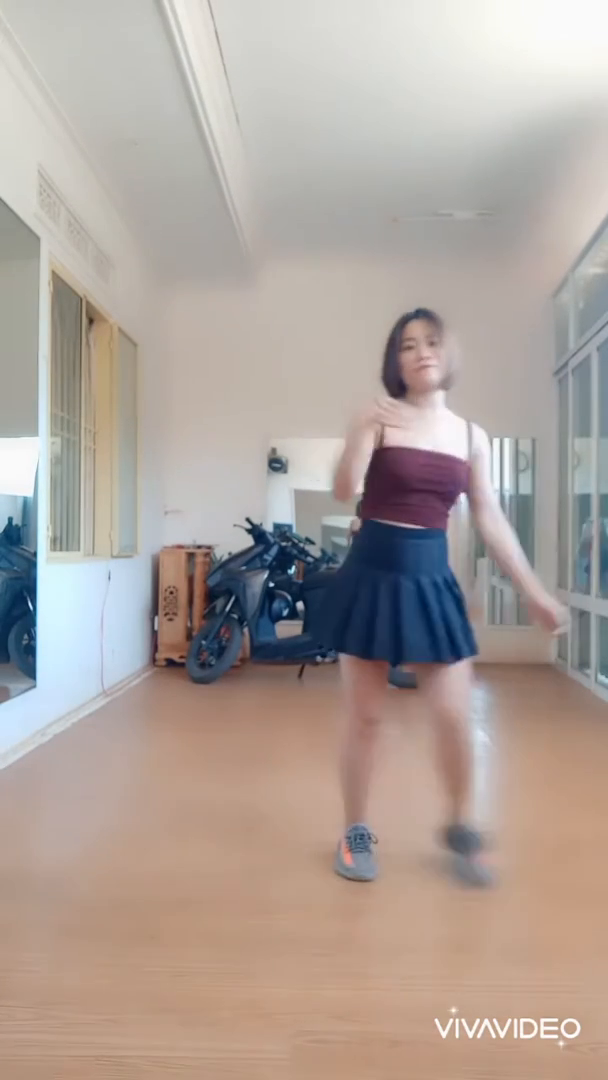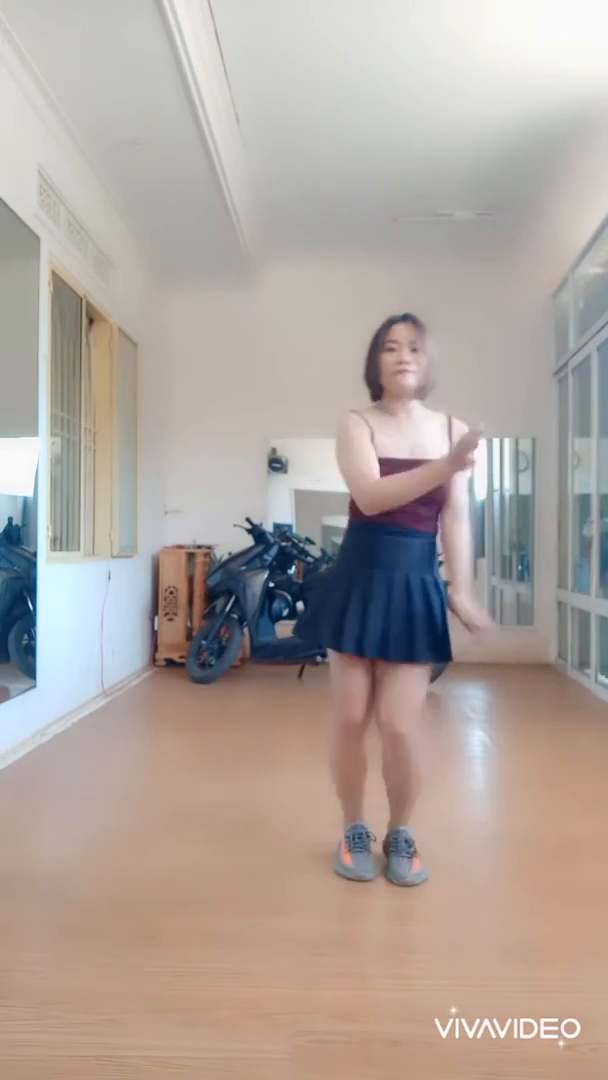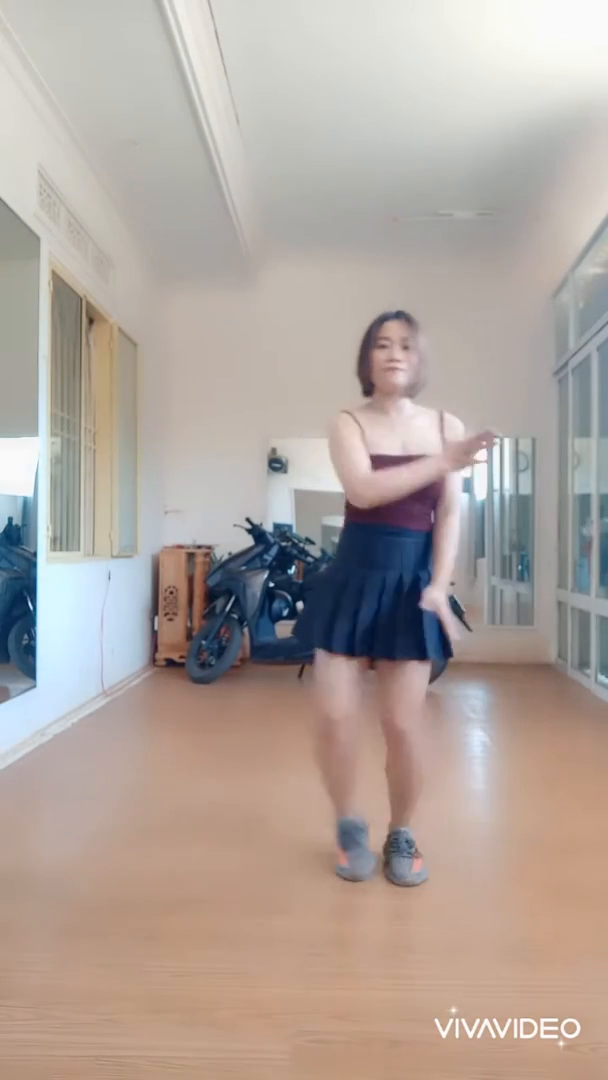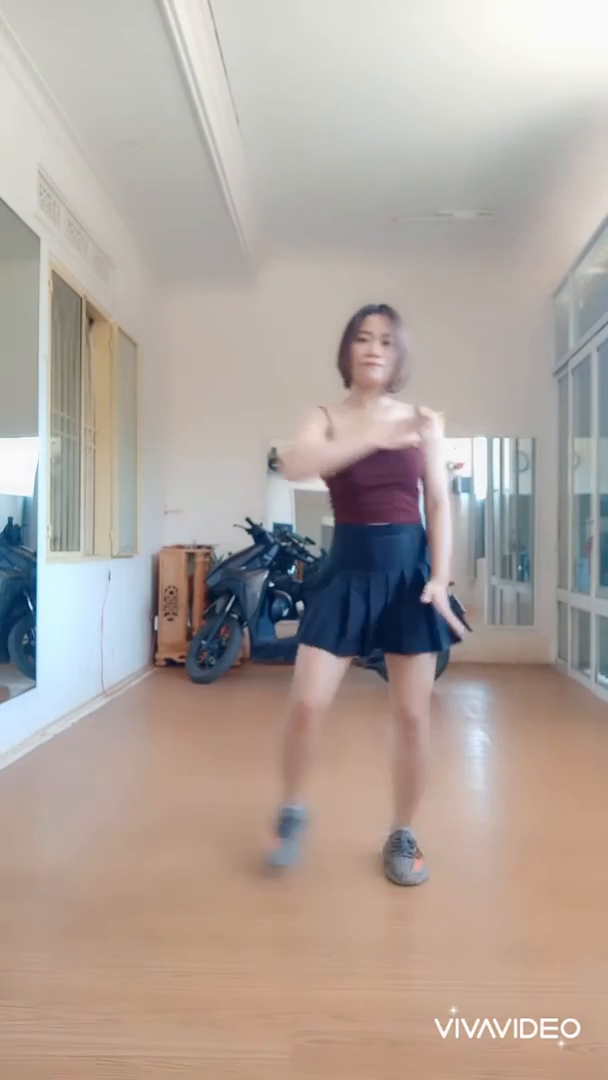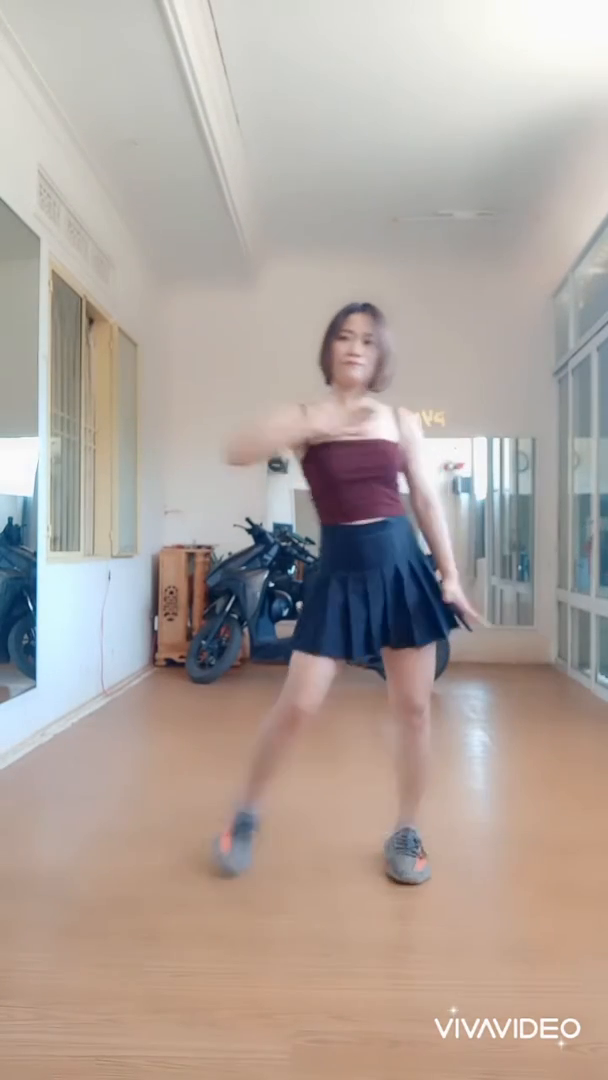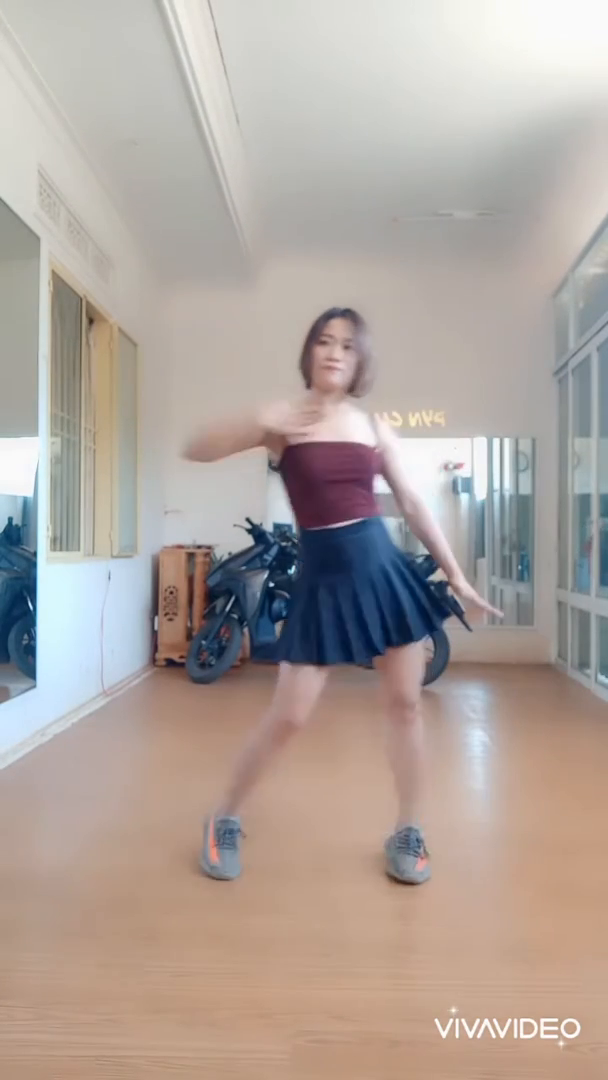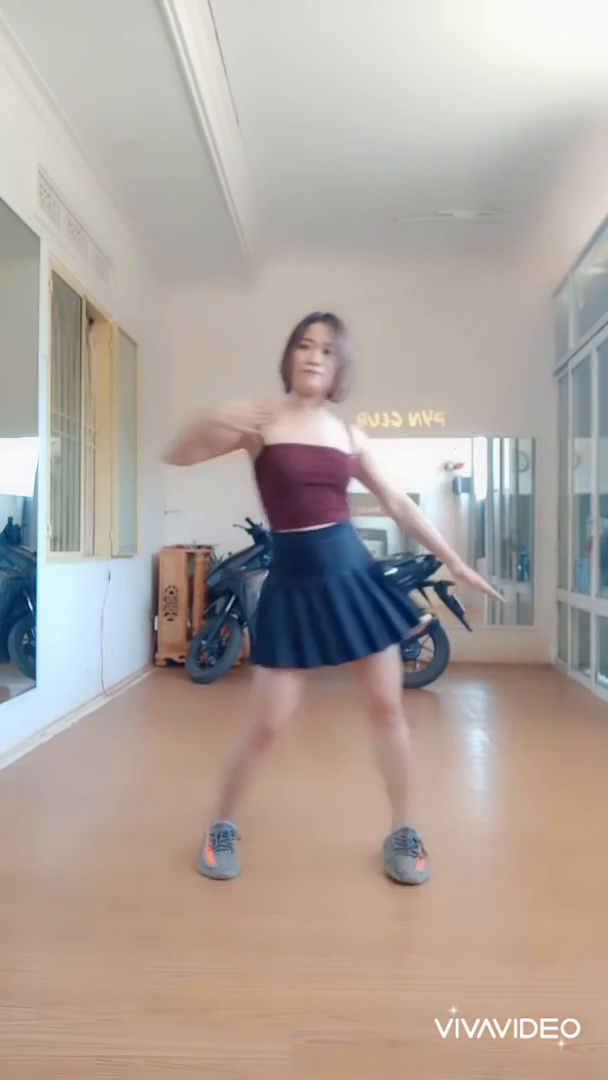
dt=0.1s
person 1, frame 1
left shoulder: (471, 436)
right shoulder: (379, 417)
left elbow: (490, 519)
right elbow: (342, 489)
left wrist: (532, 589)
right wrist: (359, 434)
left hip: (430, 580)
right hip: (370, 577)
left knee: (453, 718)
right knee: (364, 718)
left ankle: (459, 826)
right ankle: (356, 831)
person 1, frame 2
left shoulder: (452, 429)
right shoulder: (357, 424)
left elbow: (456, 516)
right elbow: (370, 497)
left wrist: (464, 588)
right wrist: (440, 469)
left hip: (416, 585)
right hip: (356, 579)
left knee: (398, 728)
right knee: (351, 718)
left ankle: (401, 834)
right ankle: (356, 831)
person 1, frame 3
left shoulder: (445, 426)
right shoulder: (348, 423)
left elbow: (448, 514)
right elbow: (363, 492)
left wrist: (439, 585)
right wrist: (444, 463)
left hip: (412, 582)
right hip: (353, 578)
left knee: (402, 727)
right knee: (333, 716)
left ankle: (401, 835)
right ankle: (348, 825)
person 1, frame 4
left shoulder: (426, 421)
right shoulder: (327, 419)
left elbow: (438, 505)
right elbow: (298, 465)
left wrist: (438, 577)
right wrist: (376, 435)
left hip: (409, 573)
right hip: (348, 575)
left knee: (412, 716)
right knee: (306, 705)
left ankle: (402, 835)
right ankle: (292, 812)
person 1, frame 5
left shoulder: (401, 420)
right shoulder: (303, 415)
left elbow: (426, 500)
right elbow: (238, 453)
left wrist: (450, 574)
right wrist: (319, 427)
left hip: (401, 569)
right hip: (340, 576)
left knee: (413, 709)
right knee: (295, 708)
left ankle: (406, 833)
right ankle: (246, 814)
person 1, frame 6
left shoulder: (375, 429)
right shoulder: (281, 418)
left elbow: (411, 503)
right elbow: (196, 451)
left wrist: (455, 573)
right wrist: (264, 427)
left hip: (382, 570)
right hip: (322, 578)
left knee: (404, 705)
right knee: (287, 719)
left ankle: (406, 832)
right ankle: (223, 820)
person 1, frame 7
left shoulder: (349, 435)
right shoulder: (258, 420)
left elbow: (397, 503)
right elbow: (178, 454)
left wrist: (454, 562)
right wrist: (214, 421)
left hip: (353, 575)
right hip: (293, 583)
left knee: (387, 708)
right knee: (267, 724)
left ankle: (402, 833)
right ankle: (221, 825)
